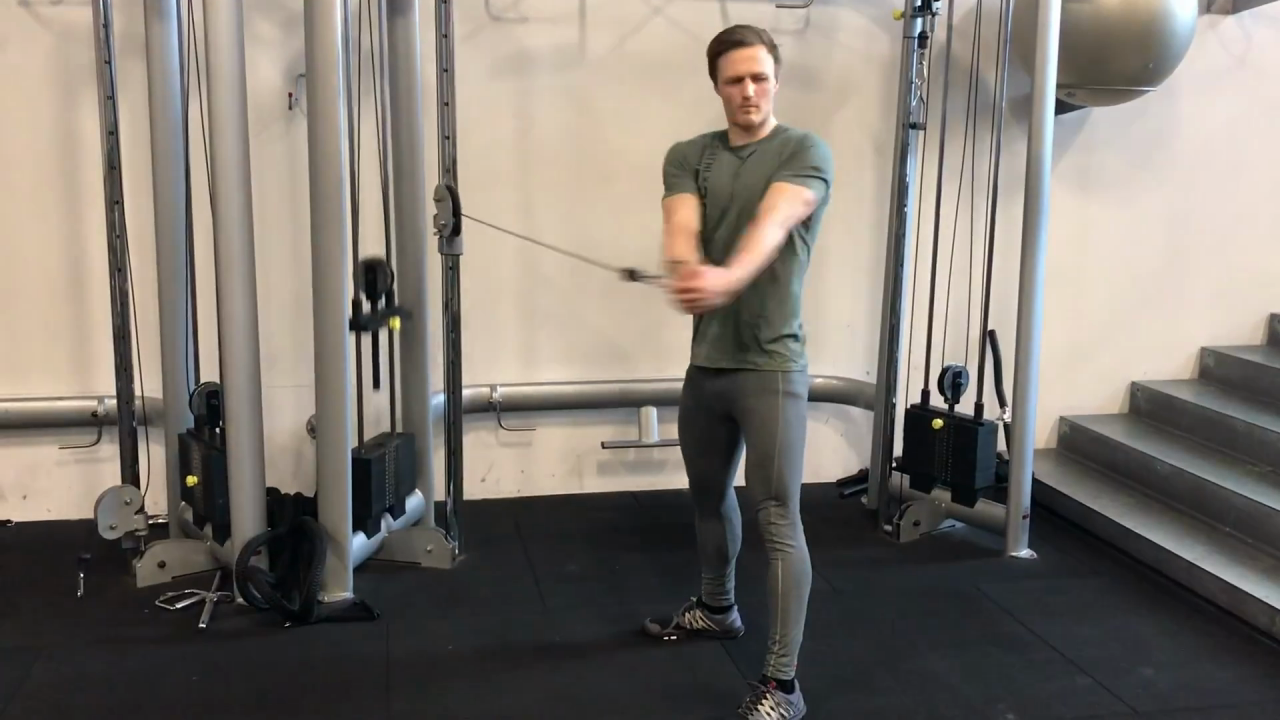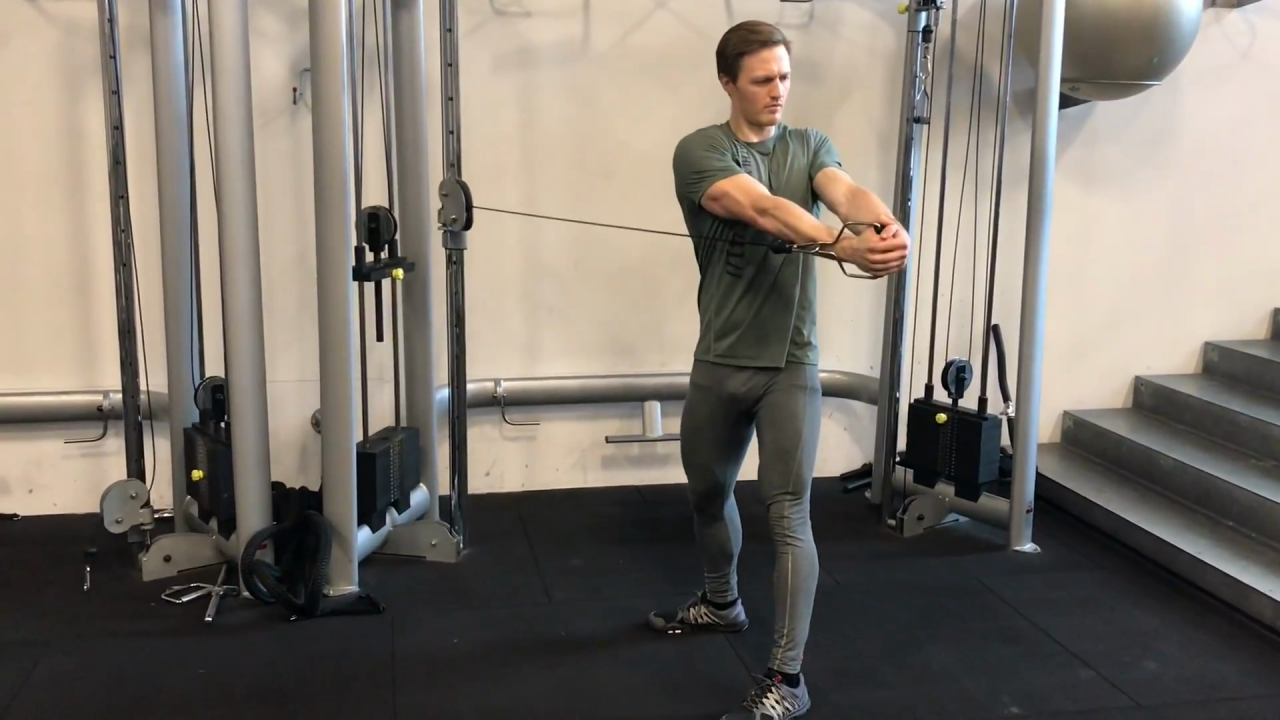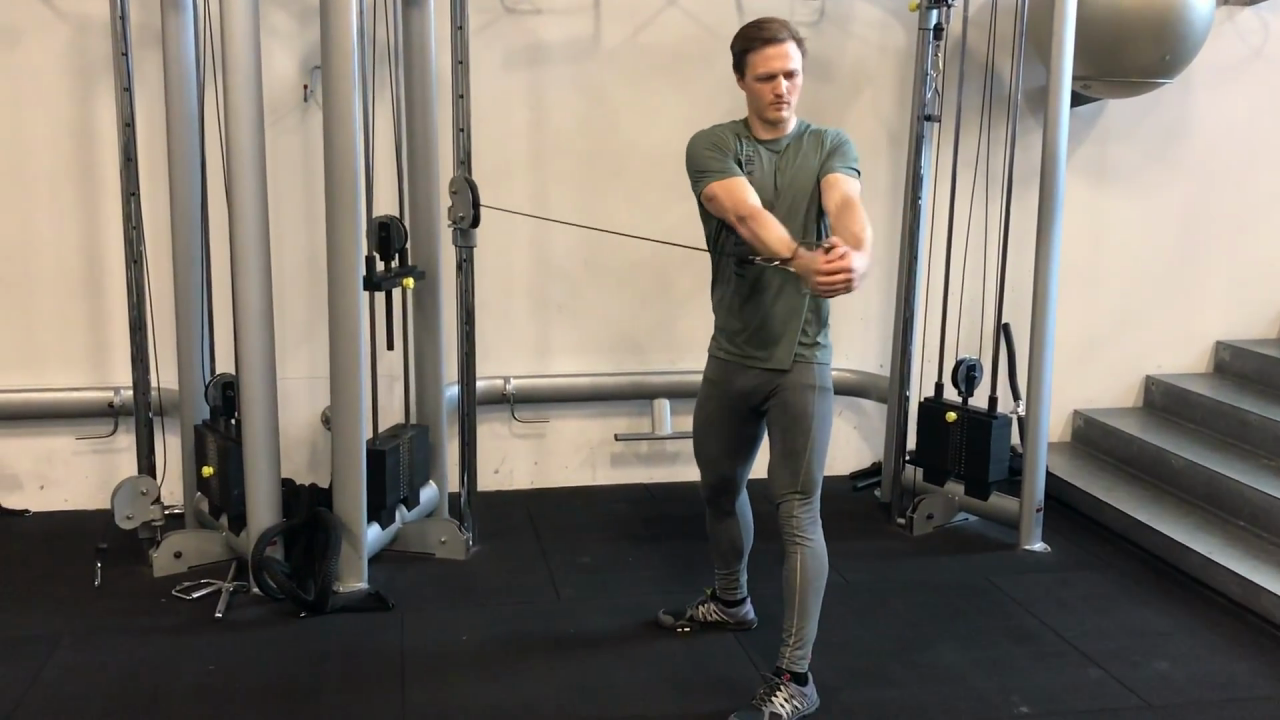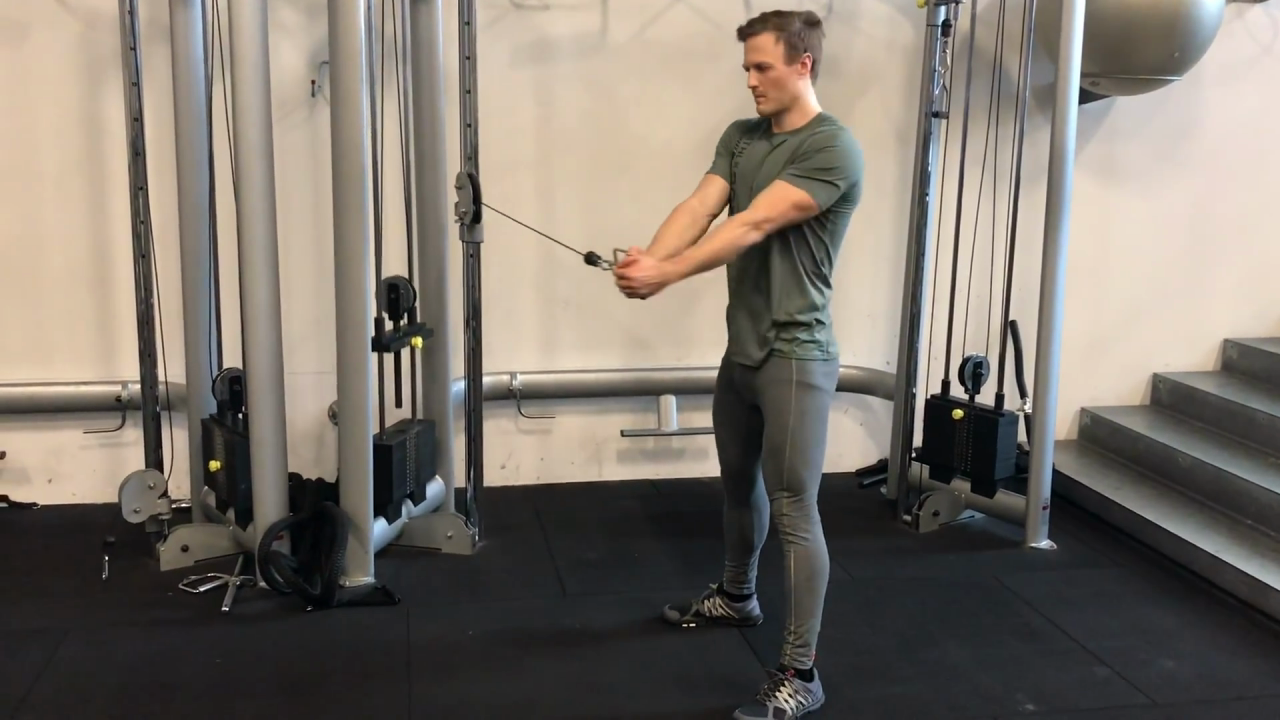
dt=0.7s
person 1, frame 1
left shoulder: (802, 152)
right shoulder: (689, 156)
left elbow: (771, 225)
right elbow: (682, 222)
left wrist: (728, 278)
right wrist: (684, 267)
left hip: (769, 366)
right hip: (707, 363)
left knee: (777, 518)
right knee: (708, 496)
right ankle: (716, 607)
person 1, frame 2
left shoulder: (810, 146)
right shoulder: (699, 152)
left elbow: (847, 192)
right elbow: (765, 211)
left wrist: (887, 226)
right wrist: (845, 244)
left hip: (789, 362)
right hip: (720, 362)
left knee: (786, 515)
right knee: (707, 493)
right ankle: (720, 602)
person 1, frame 3
left shoulder: (831, 146)
right shoulder: (711, 147)
left elbow: (846, 205)
right elbow: (748, 216)
left wrist: (856, 252)
right wrist: (805, 261)
left hip: (800, 359)
right hip: (732, 356)
left knee: (796, 514)
right knee: (719, 490)
right ankle: (729, 600)
person 1, frame 4
left shoulder: (834, 148)
right shoulder: (741, 137)
left elbow: (752, 228)
right elbow: (699, 207)
left wrist: (666, 275)
right wrist: (648, 257)
left hip: (794, 358)
right hip: (741, 348)
left knee: (793, 510)
right knee: (739, 485)
right ankle: (736, 595)
